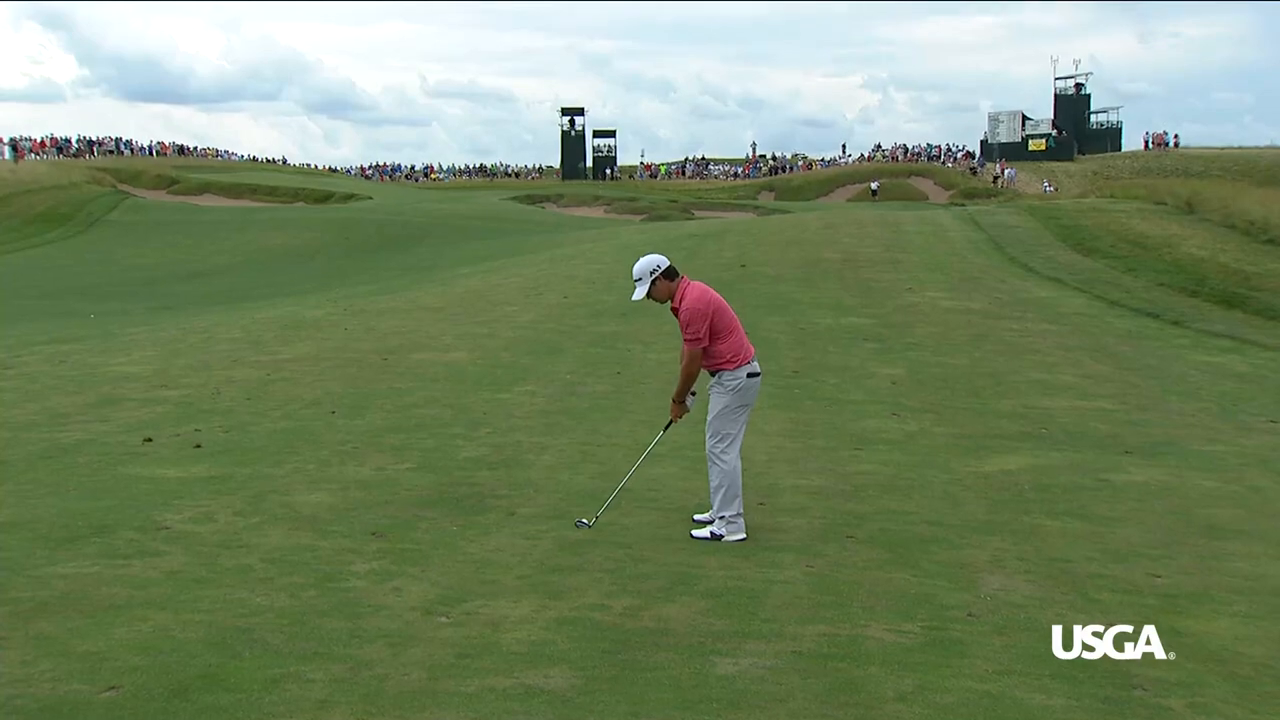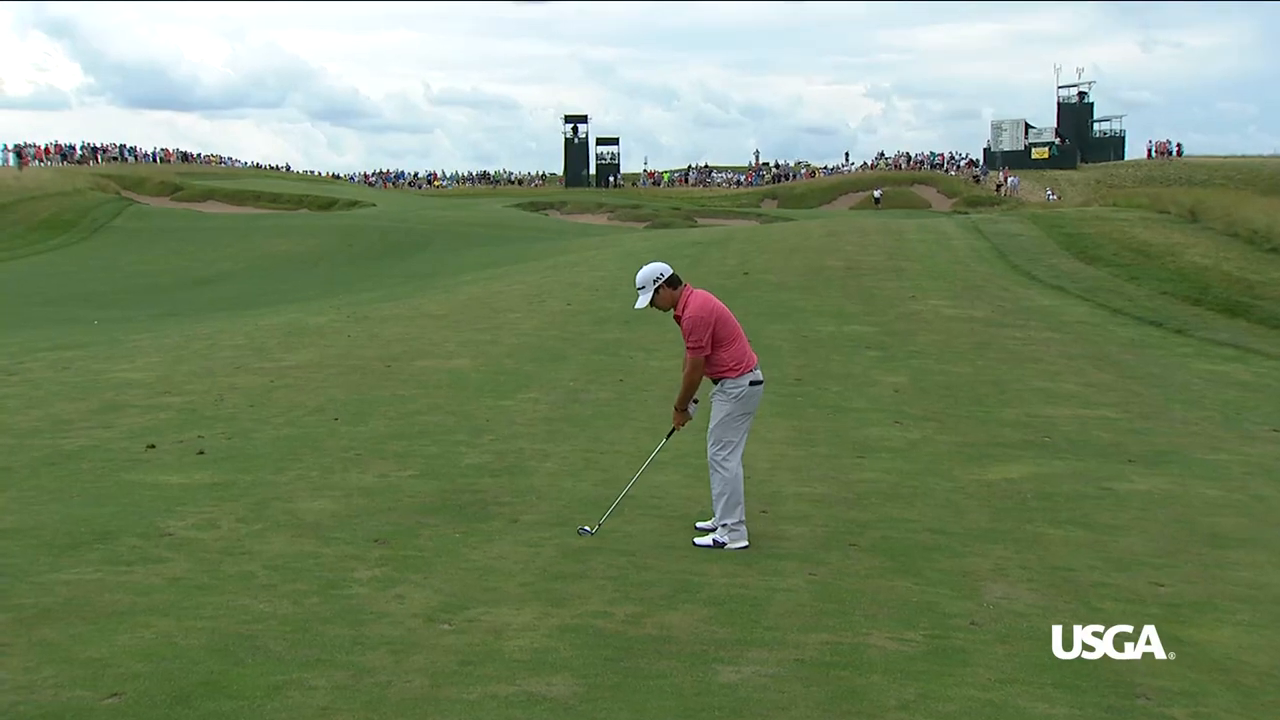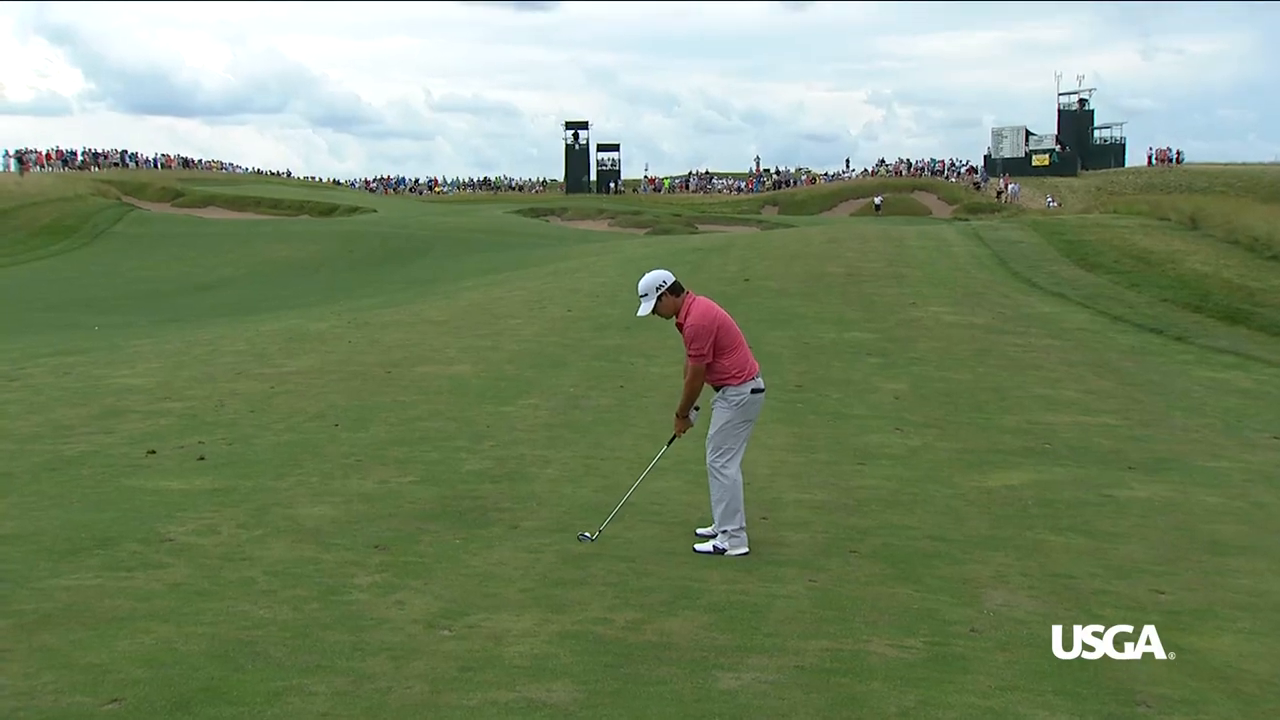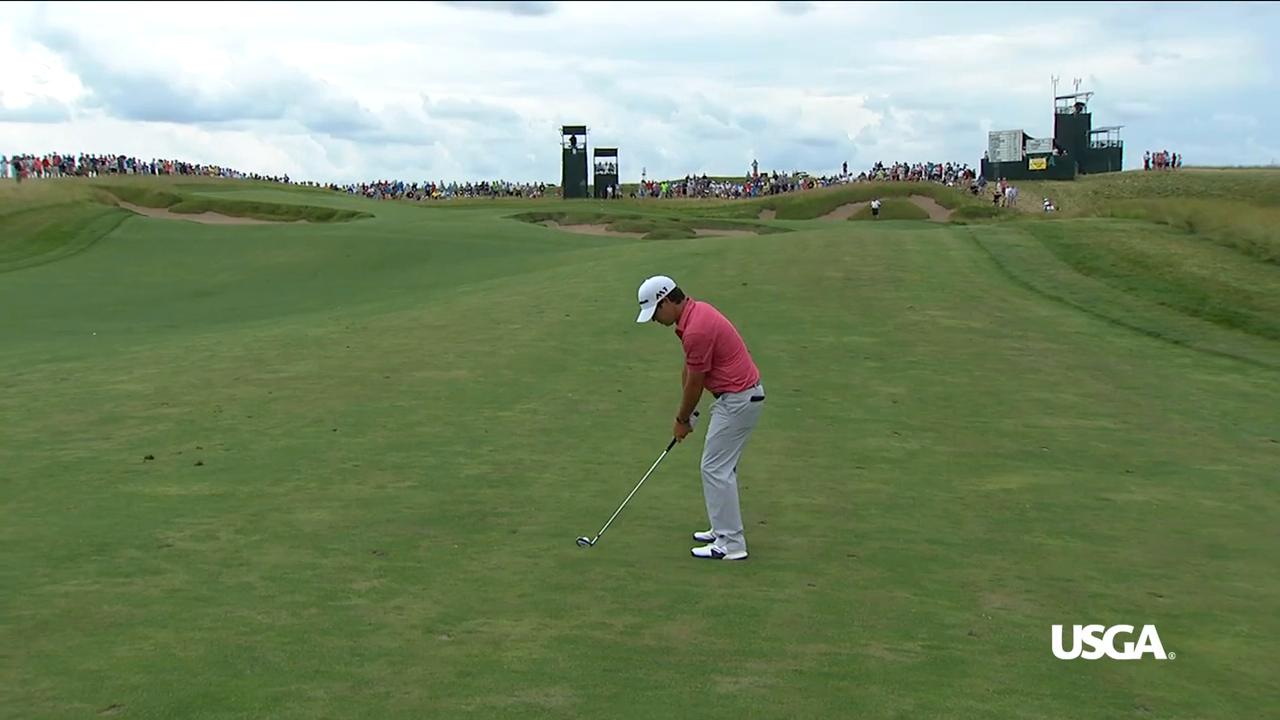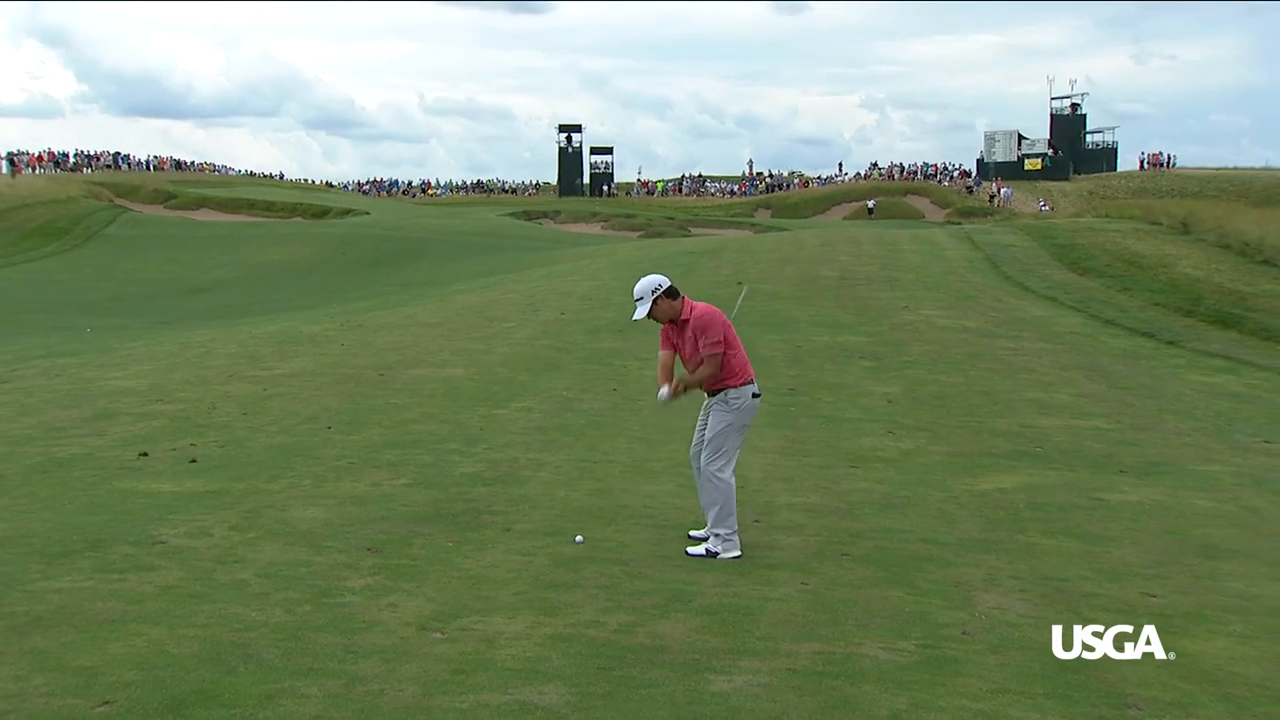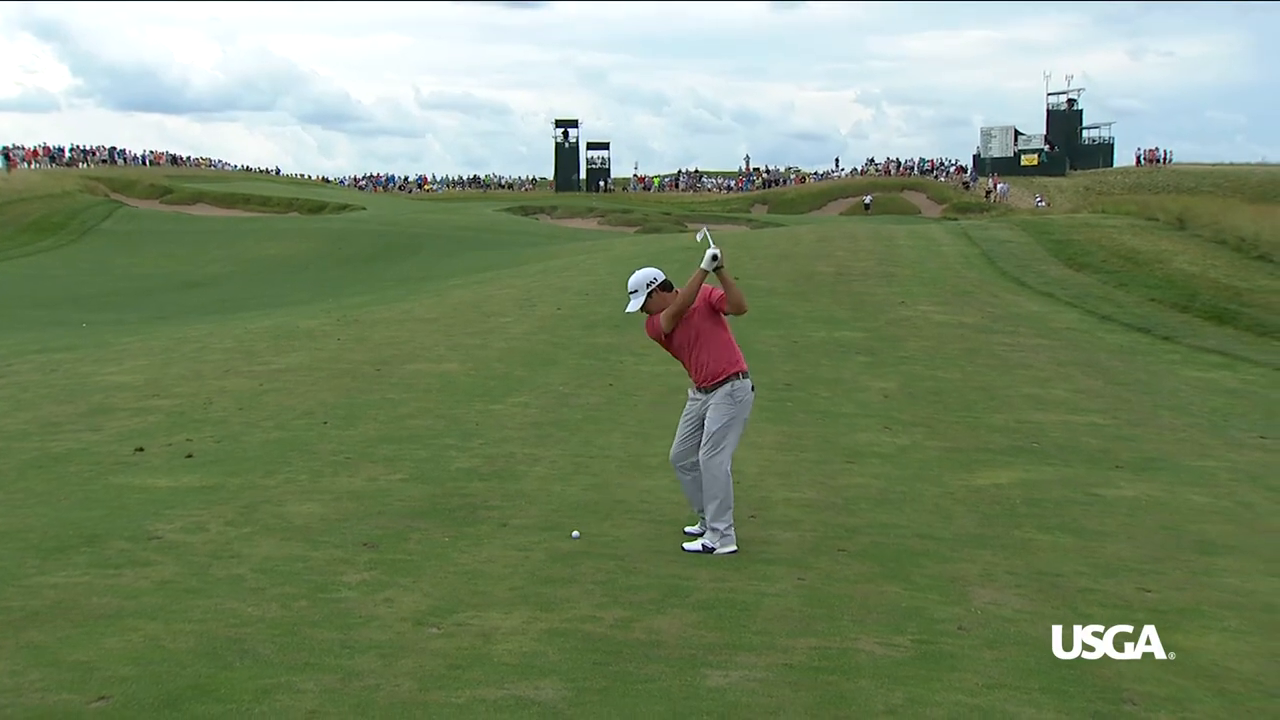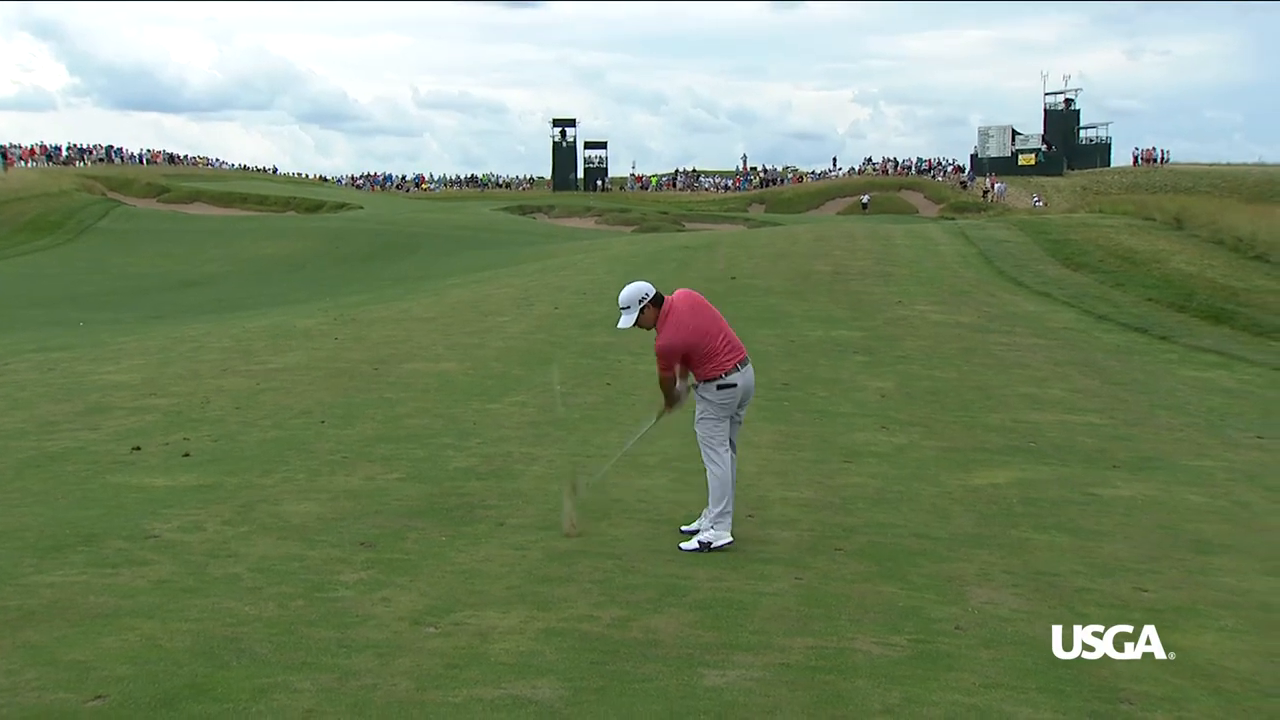
dt=0.3s
person 1, frame 1
left shoulder: (692, 305)
right shoulder: (689, 293)
left elbow: (693, 361)
right elbow: (688, 351)
left wrist: (677, 400)
right wrist: (682, 394)
left hip: (735, 378)
right hip: (733, 374)
left knee: (721, 449)
right knee: (718, 445)
left ankle: (730, 525)
right ankle: (723, 511)
person 1, frame 2
left shoulder: (695, 313)
right shoulder: (692, 300)
left elbow: (695, 369)
right elbow: (691, 358)
left wrist: (680, 408)
right wrist: (684, 402)
left hip: (738, 385)
right hip: (735, 381)
left knee: (723, 456)
right knee: (720, 452)
left ankle: (732, 532)
right ankle: (726, 518)
person 1, frame 3
left shoulder: (697, 321)
right shoulder: (695, 307)
left elbow: (696, 377)
right elbow: (691, 364)
left wrist: (681, 414)
right wrist: (686, 408)
left hip: (738, 392)
right hip: (738, 389)
left knee: (721, 463)
right knee: (721, 459)
left ankle: (733, 538)
right ankle: (726, 525)
person 1, frame 4
left shoulder: (697, 330)
right shoulder: (695, 312)
left elbow: (695, 383)
right elbow: (689, 370)
left wrist: (681, 419)
right wrist: (684, 413)
left hip: (738, 399)
right hip: (737, 395)
left knee: (715, 468)
right knee: (719, 465)
left ankle: (731, 543)
right ankle: (724, 529)
person 1, frame 5
left shoulder: (704, 315)
right shoulder: (668, 329)
left elbow: (712, 369)
right elbow: (665, 360)
left wrist: (683, 386)
right wrist: (665, 388)
left hip: (735, 397)
right hip: (715, 396)
left knee: (714, 466)
right knee: (701, 460)
left ankle: (725, 542)
right ankle: (716, 527)
person 1, frame 6
left shoulder: (705, 294)
right shoulder: (654, 324)
left elbow: (740, 307)
right elbow: (676, 311)
left wrist: (720, 270)
right wrist: (703, 269)
left hip: (731, 390)
right hip: (701, 394)
left knee: (713, 461)
right knee: (682, 458)
left ankle: (721, 537)
right ankle: (710, 520)
person 1, frame 7
left shoulder: (666, 341)
right shoulder: (684, 296)
left elbow: (666, 382)
left wrist: (671, 400)
right wrist: (682, 380)
left hip: (718, 387)
right hip: (742, 375)
left knee: (715, 454)
right knee: (724, 451)
left ankle: (718, 529)
right ankle: (715, 518)
